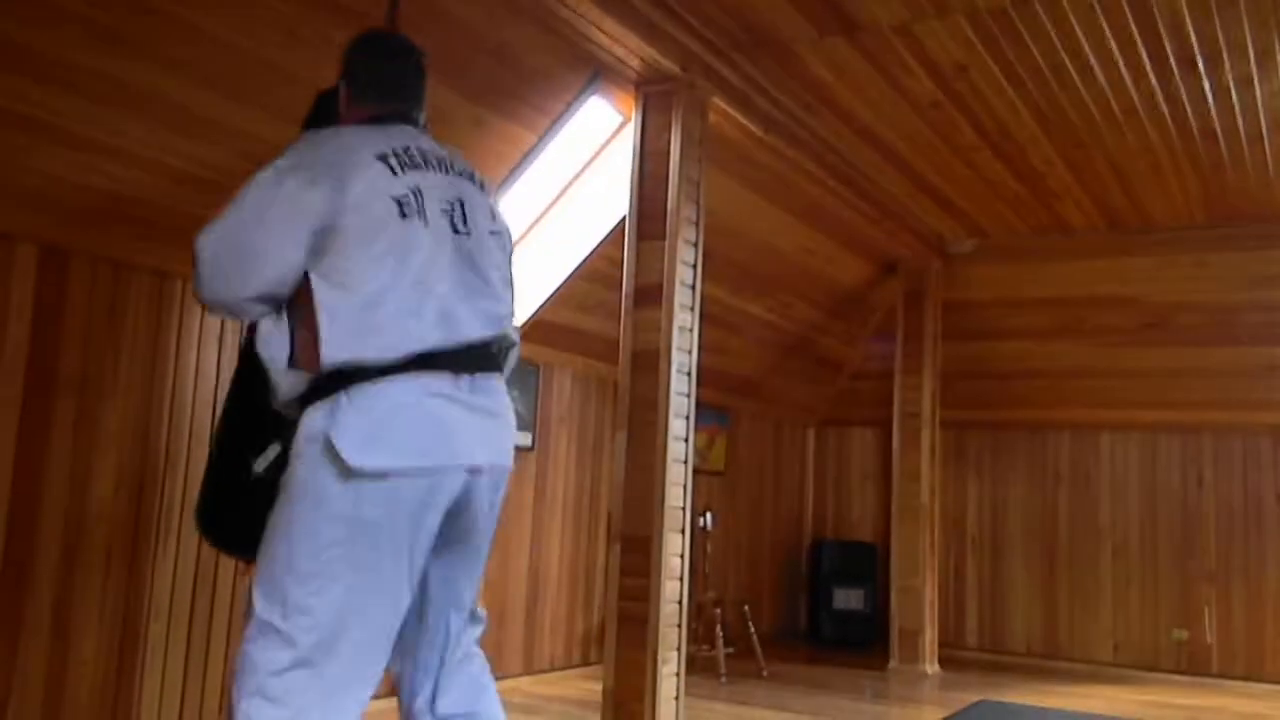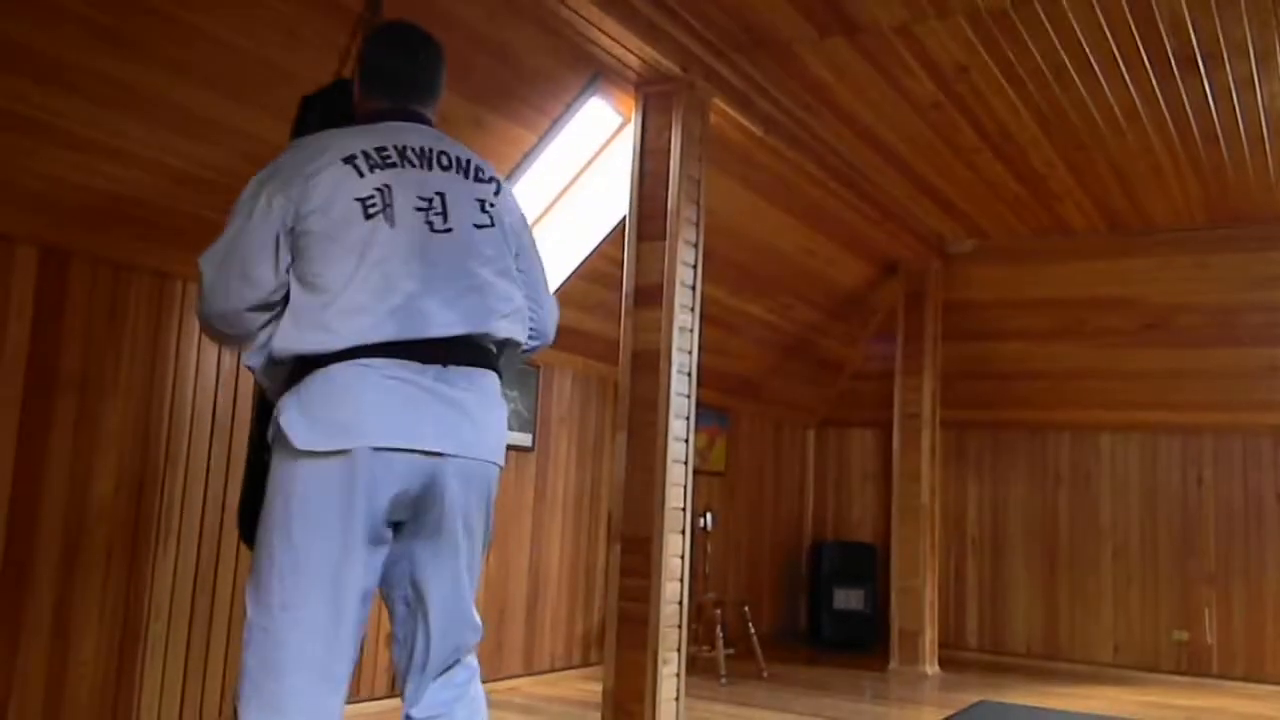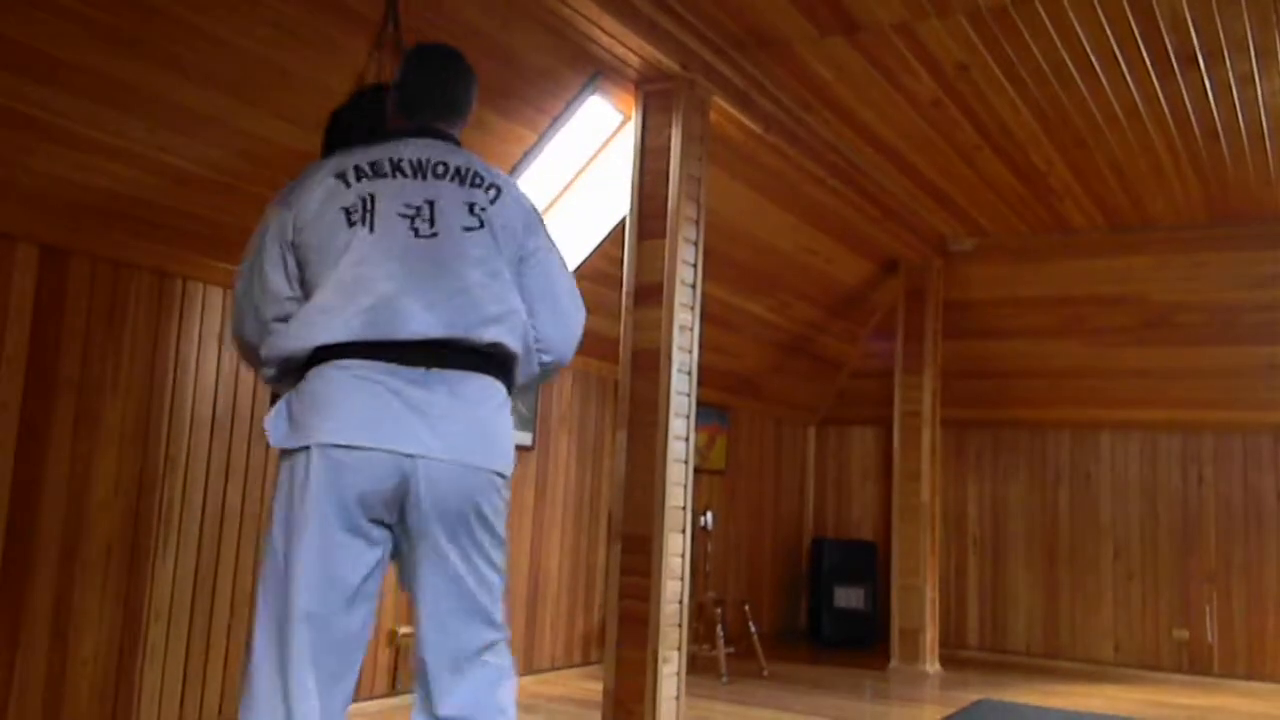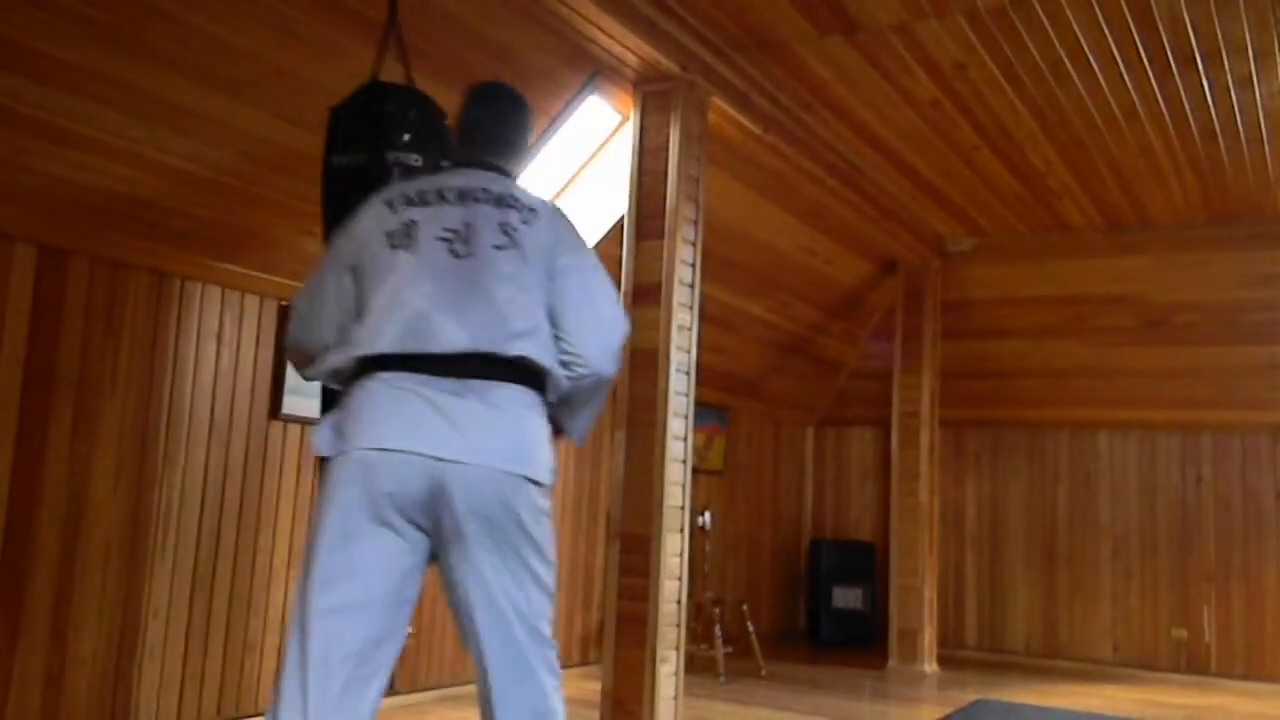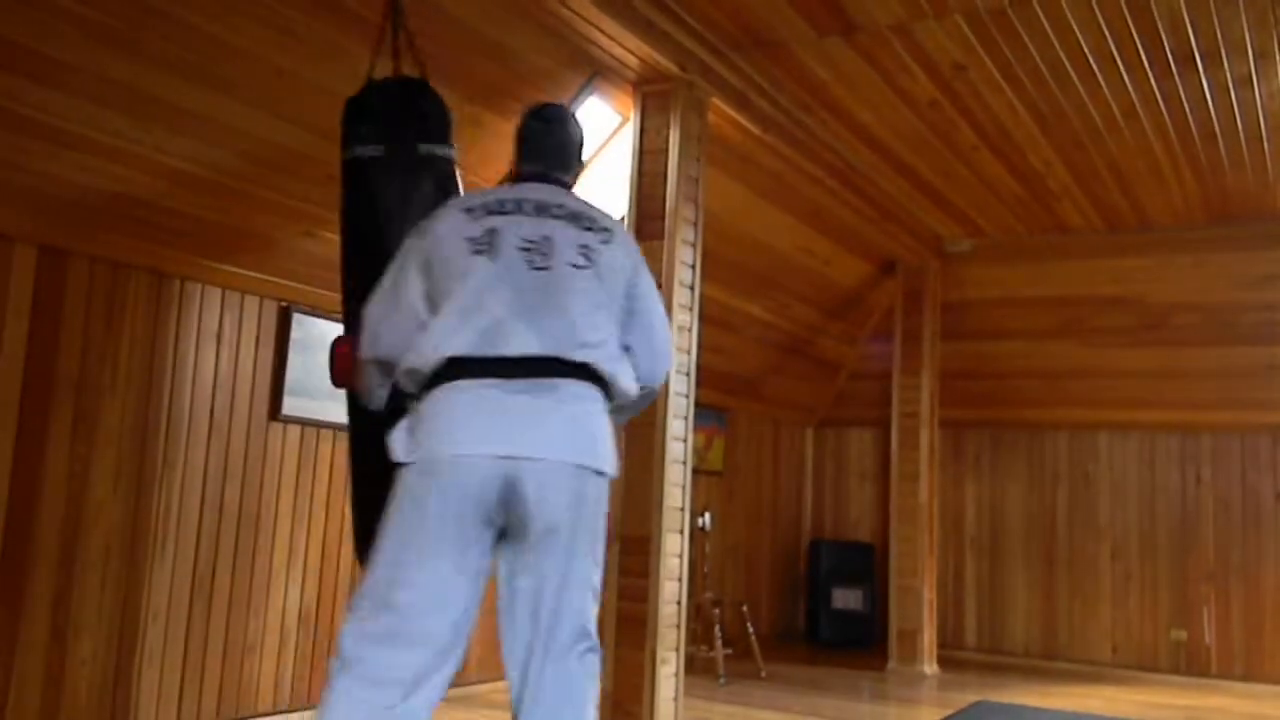
dt=0.2s
person 1, frame 1
left shoulder: (328, 159)
right shoulder: (472, 187)
left elbow: (221, 277)
left wrist: (305, 288)
left hip: (378, 426)
right hip: (480, 428)
right knee: (446, 654)
person 1, frame 2
left shoulder: (308, 164)
right shoulder: (489, 186)
left elbow: (226, 305)
right elbow: (539, 322)
left wrist: (295, 344)
left hip: (348, 413)
right hip: (464, 423)
right knee: (443, 659)
person 1, frame 3
left shoulder: (322, 183)
right shoulder: (505, 198)
left elbow: (255, 327)
right elbow: (557, 335)
left hip: (344, 418)
right hip: (465, 426)
right knee: (470, 658)
person 1, frame 4
left shoulder: (380, 212)
right shoulder: (544, 221)
left elbow: (309, 341)
right elbow: (598, 351)
right wrist: (566, 419)
left hip: (388, 427)
right hip: (501, 435)
left knee: (328, 661)
right knee: (522, 655)
person 1, frame 5
left shoulder: (452, 220)
right shoulder: (613, 239)
left elbow: (383, 341)
right elbow: (650, 368)
left wrist: (374, 389)
left hip: (463, 427)
right hip: (571, 436)
left knee: (386, 646)
right knee: (560, 650)
